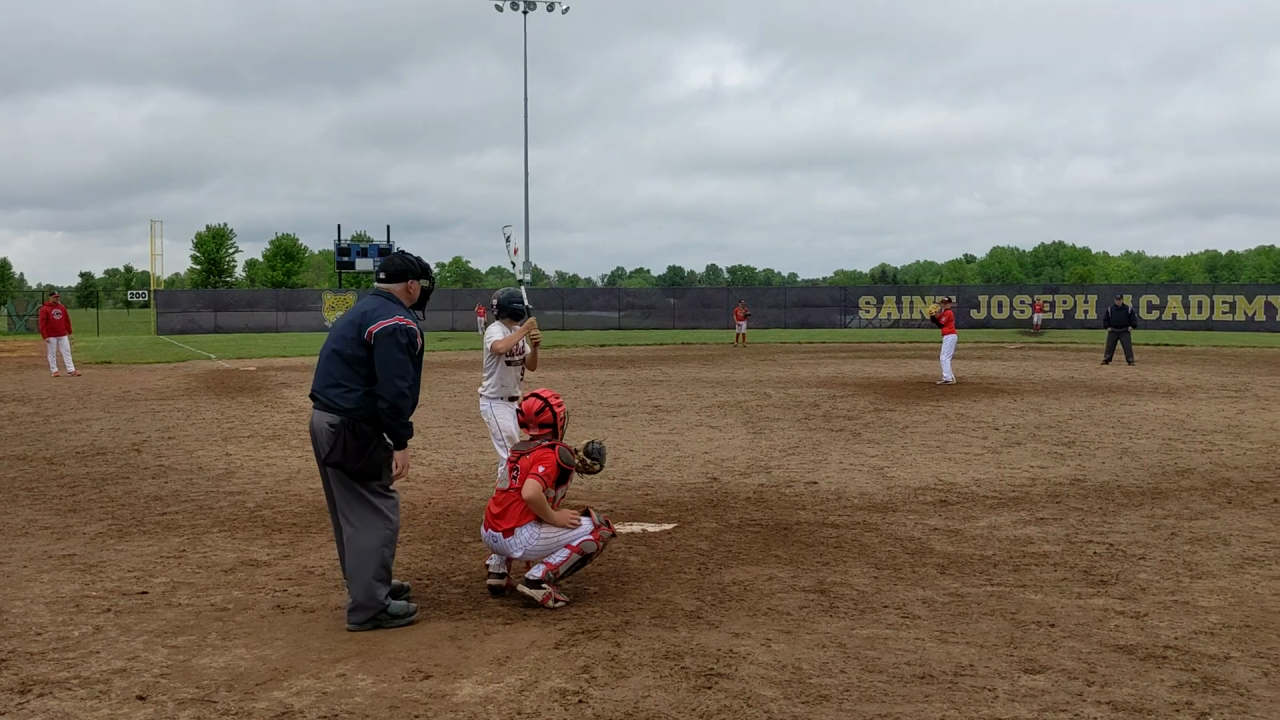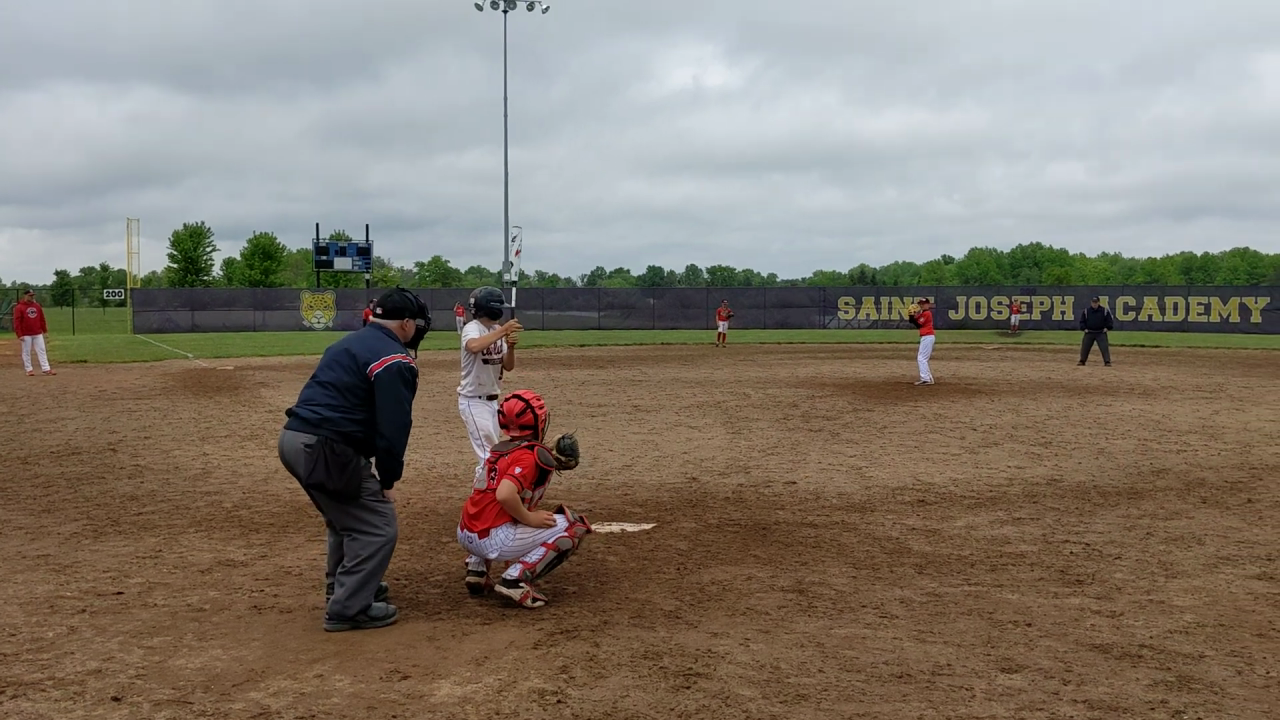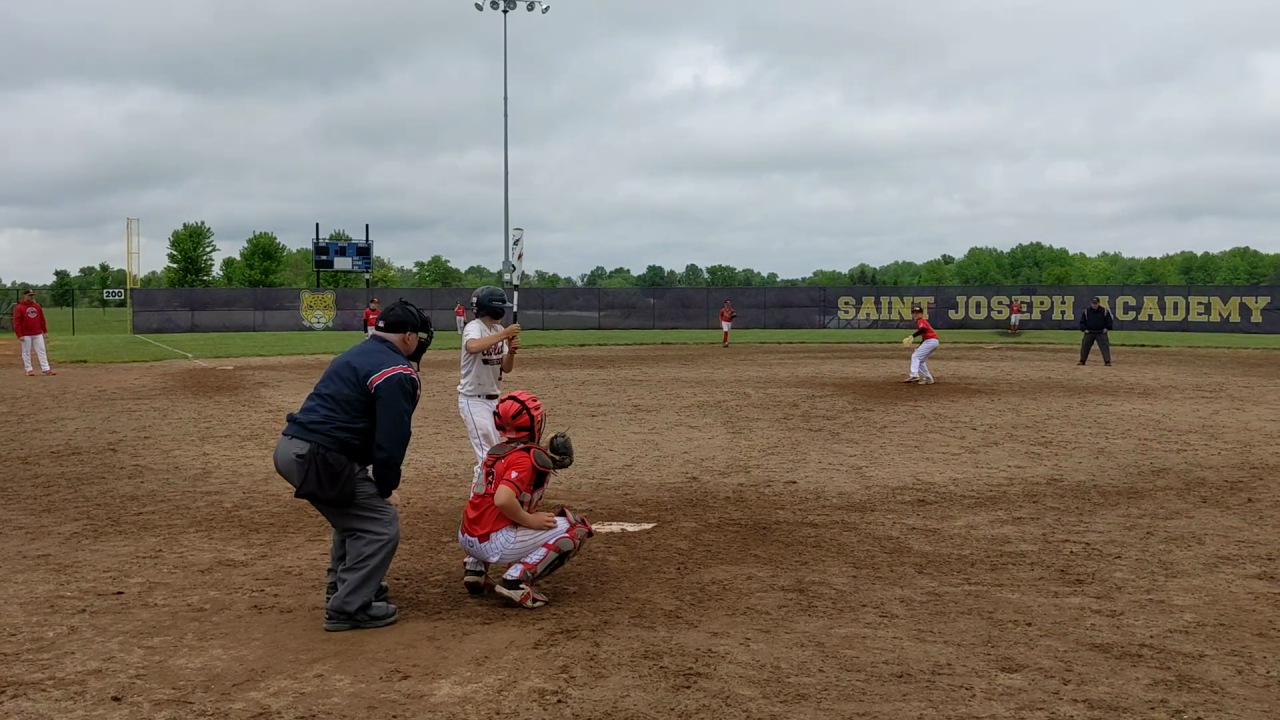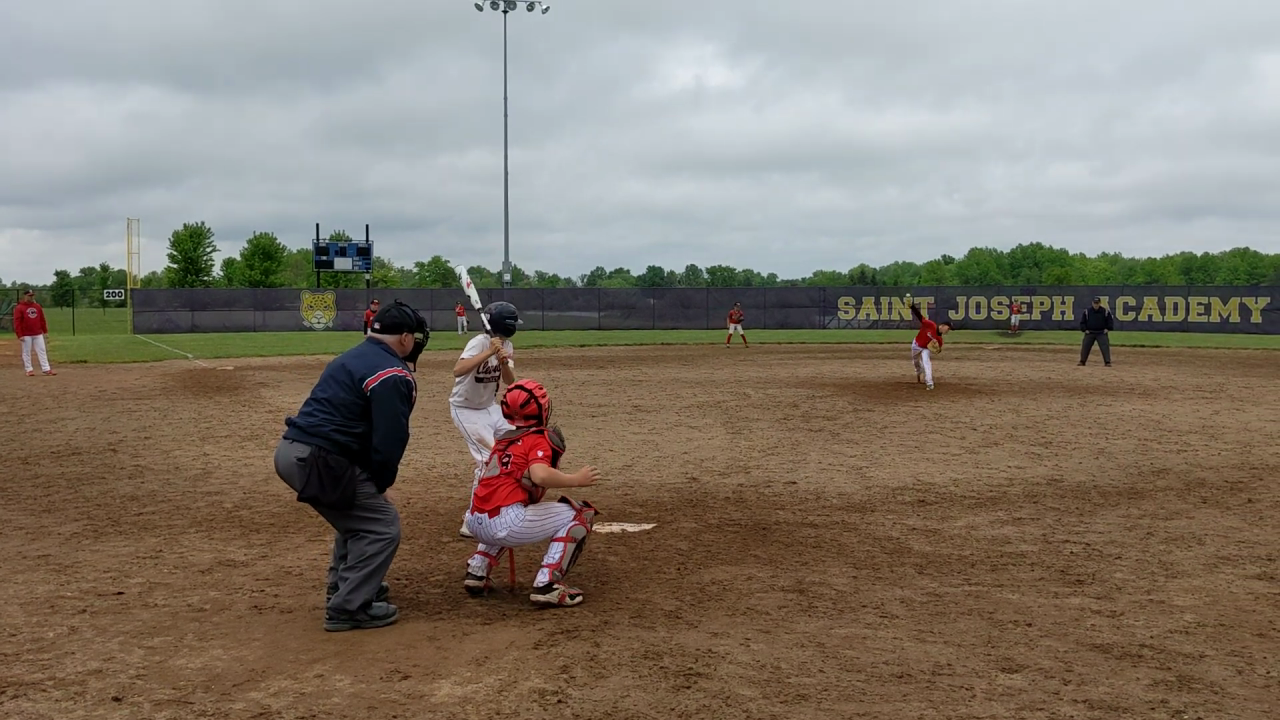
dt=0.5s
person 1, frame 1
left shoulder: (357, 312)
right shoulder: (397, 323)
right elbow: (394, 391)
right wrist: (400, 444)
left hip: (326, 420)
right hip: (351, 429)
left knee: (353, 512)
right knee: (376, 516)
left ankle: (366, 583)
right ankle: (368, 606)
person 1, frame 2
left shoulder: (349, 343)
right shoulder: (395, 360)
right elbow: (393, 426)
right wrist: (388, 480)
left hip: (295, 438)
right hip: (325, 448)
left knee: (347, 515)
right knee: (378, 524)
left ankle: (344, 586)
right ankle: (348, 608)
person 1, frame 3
left shoulder: (354, 355)
right shoulder: (397, 373)
right elbow: (392, 437)
right wrist: (387, 487)
left hip: (292, 445)
right hip: (319, 456)
left knee: (356, 512)
right knee: (381, 524)
left ankle: (343, 586)
right ankle: (348, 607)
person 1, frame 4
left shoulder: (351, 358)
right shoulder: (394, 375)
right elbow: (389, 440)
right wrist: (381, 484)
left hip: (293, 449)
right hip: (319, 460)
left knee: (358, 514)
right knee: (383, 525)
left ankle: (345, 588)
right ankle: (348, 608)
person 2, frame 1
left shoulder: (520, 448)
right shoulder: (552, 453)
right elbow: (531, 494)
left wrist: (572, 460)
right wrist: (554, 518)
left hip: (490, 533)
right hip: (518, 539)
right knee: (600, 530)
left ankle: (498, 571)
right ankle: (540, 580)
person 2, frame 2
left shoulder: (500, 449)
right shoulder: (530, 455)
right elbow: (505, 495)
right wrist: (529, 518)
left hip: (466, 534)
right hip: (494, 540)
right knee: (574, 526)
left ankle: (477, 569)
right ankle: (517, 580)
person 2, frame 3
left shoulder: (497, 451)
right shoulder: (526, 457)
right elbow: (503, 500)
right wrist: (532, 521)
left hip: (467, 538)
right hip: (495, 543)
right knee: (576, 528)
left ankle: (476, 569)
right ankle: (518, 580)
person 2, frame 4
left shoulder: (504, 439)
right shoulder: (540, 439)
right elbow: (540, 476)
right wrist: (576, 479)
left hip: (476, 522)
right hip: (505, 523)
right knee: (580, 514)
left ankle: (478, 571)
right ankle: (547, 584)
person 3, frame 1
left shoulder: (517, 331)
right shoulder: (495, 330)
left elbow: (532, 366)
right elbow: (500, 348)
left wrist: (534, 346)
right wrist: (523, 330)
left hip: (512, 401)
right hip: (495, 403)
left knee: (510, 453)
right knee: (511, 455)
person 3, frame 2
left shoulder: (497, 330)
right shoulder: (472, 328)
left elbow: (509, 366)
right elbow: (474, 346)
left wrist: (510, 347)
right wrist: (503, 331)
left hip: (492, 401)
right hip: (474, 402)
left knee: (491, 453)
right knee: (488, 456)
person 3, frame 3
left shoulder: (499, 330)
right shoulder: (474, 327)
left elbow: (507, 368)
right elbow: (473, 347)
left wrist: (511, 351)
right wrist: (503, 334)
left hip: (492, 400)
right hip: (474, 401)
right knee: (488, 457)
person 3, frame 4
left shoulder: (505, 345)
right shoulder: (479, 343)
left elbow: (509, 381)
right elbow: (458, 370)
left wrist: (505, 363)
right wrist: (489, 352)
left hip: (489, 407)
right hip: (466, 410)
right knee: (489, 458)
